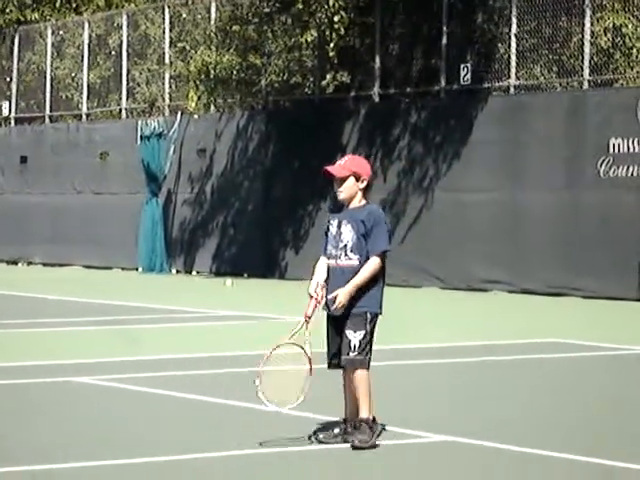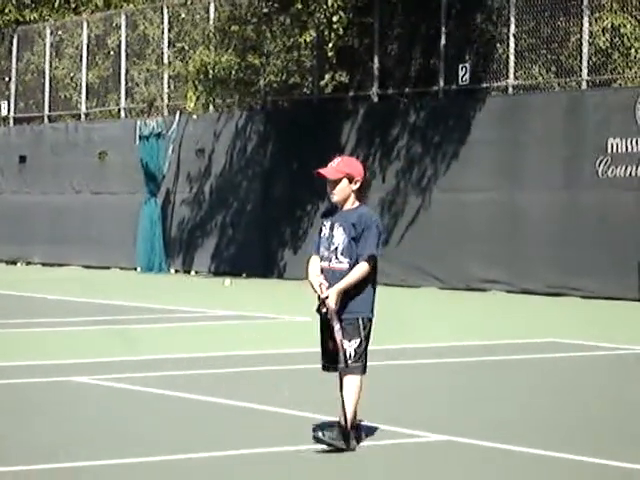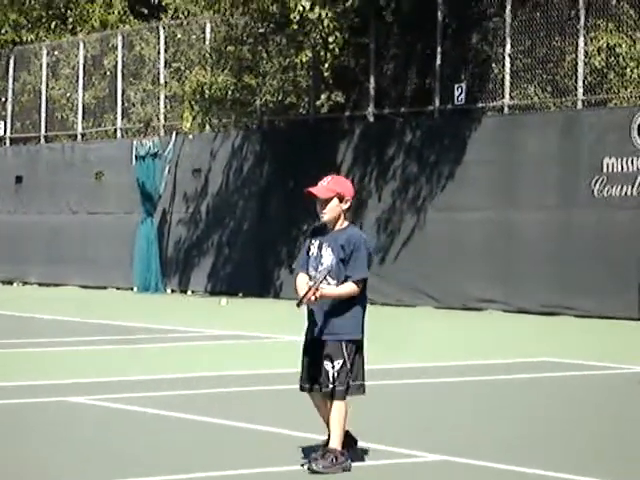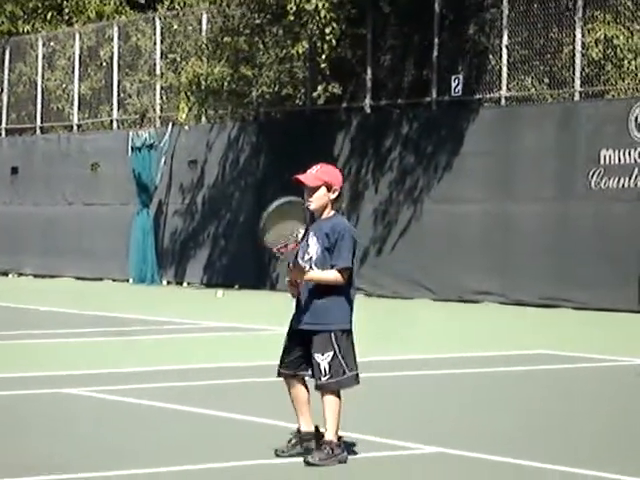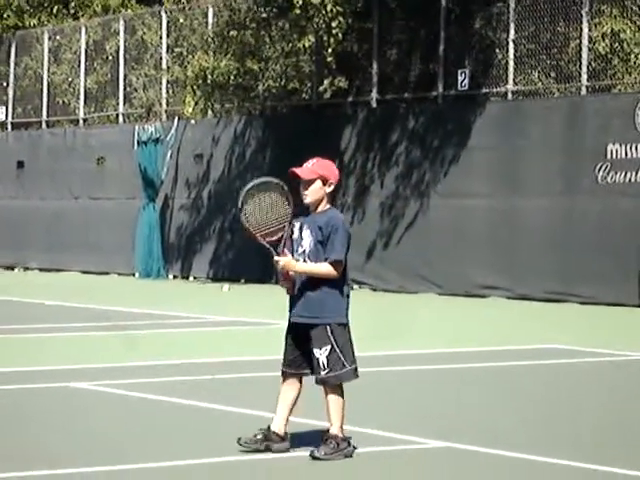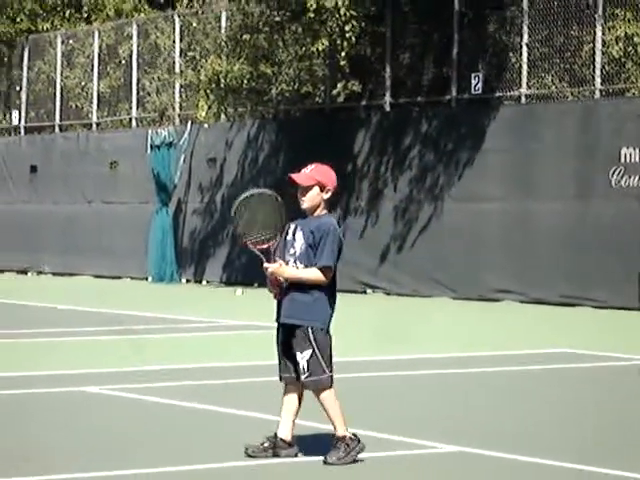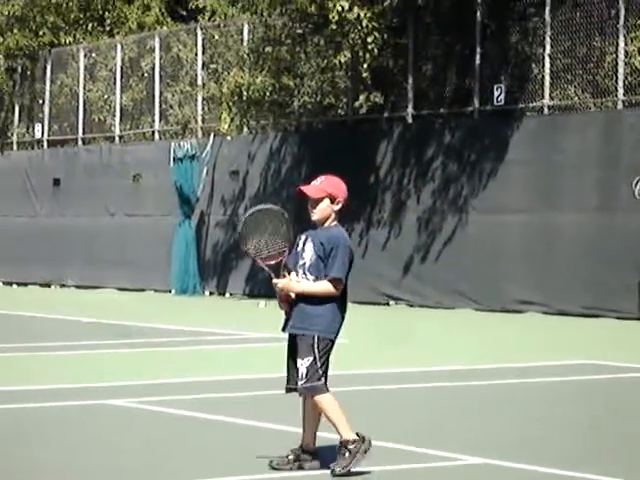
dt=0.2s
person 1, frame 1
left shoulder: (373, 215)
right shoulder: (335, 215)
left elbow: (376, 260)
right elbow: (326, 257)
left wrist: (349, 289)
right wrist: (318, 281)
left hip: (362, 303)
right hip: (337, 304)
left knee: (355, 360)
right knee: (346, 363)
left ankle: (367, 420)
right ankle: (351, 424)
person 1, frame 2
left shoulder: (366, 219)
right shoulder: (327, 216)
left elbow: (366, 264)
right elbow: (316, 255)
left wrist: (338, 289)
right wrist: (315, 277)
left hip: (355, 307)
right hip: (330, 306)
left knee: (351, 367)
right knee: (339, 366)
left ankle: (347, 430)
right ankle: (347, 423)
person 1, frame 3
left shoulder: (355, 239)
right shoulder: (315, 235)
left elbow: (356, 285)
right elbow: (302, 273)
left wrist: (324, 293)
right wrist: (305, 290)
left hip: (342, 328)
right hip: (316, 326)
left knee: (335, 389)
right knee: (313, 387)
left ankle: (336, 452)
right ankle: (342, 437)
person 1, frame 4
left shoulder: (341, 229)
right shoulder: (305, 224)
left elbow: (340, 274)
right elbow: (295, 263)
left wrist: (308, 275)
right wrist: (292, 279)
left hip: (331, 319)
right hip: (304, 315)
left knee: (328, 381)
right knee: (290, 371)
left ankle: (332, 443)
right ankle: (307, 432)
person 1, frame 5
left shoulder: (335, 222)
right shoulder: (301, 220)
left elbow: (334, 268)
left wrist: (296, 267)
right wrist: (286, 275)
left hip: (325, 313)
right hip: (300, 311)
left knee: (330, 375)
right knee: (291, 372)
left ankle: (337, 438)
right ankle: (277, 433)
person 1, frame 6
left shoulder: (327, 228)
right shoulder: (296, 224)
left elbow: (323, 274)
right elbow: (285, 262)
left wrist: (285, 272)
right wrist: (275, 277)
left hip: (311, 317)
right hip: (290, 312)
left knee: (315, 377)
right knee: (291, 378)
left ankle: (346, 438)
right ankle: (284, 439)
person 1, frame 7
left shoulder: (338, 239)
right shoulder: (306, 236)
left elbow: (334, 286)
right elbow: (295, 272)
left wrist: (295, 287)
right wrist: (285, 291)
left hip: (319, 324)
right hip: (300, 322)
left knee: (313, 385)
right knee: (307, 387)
left ankle: (352, 439)
right ankle: (307, 451)
